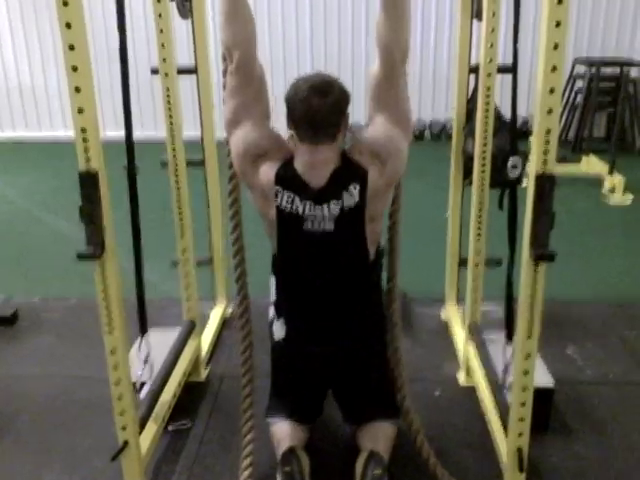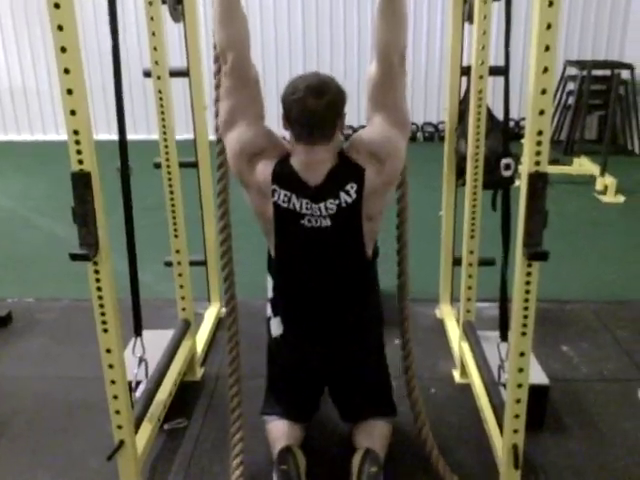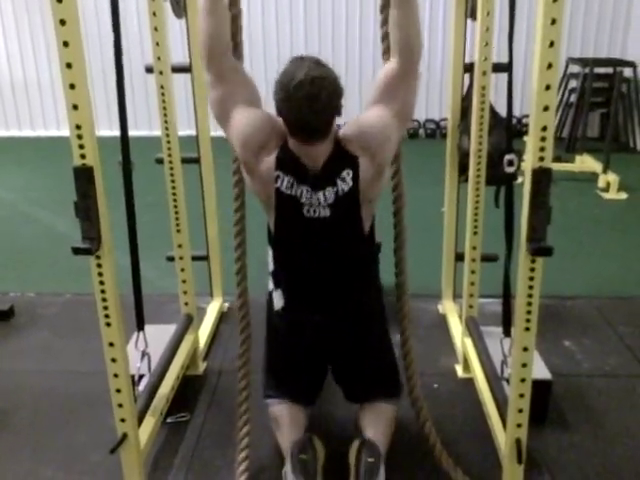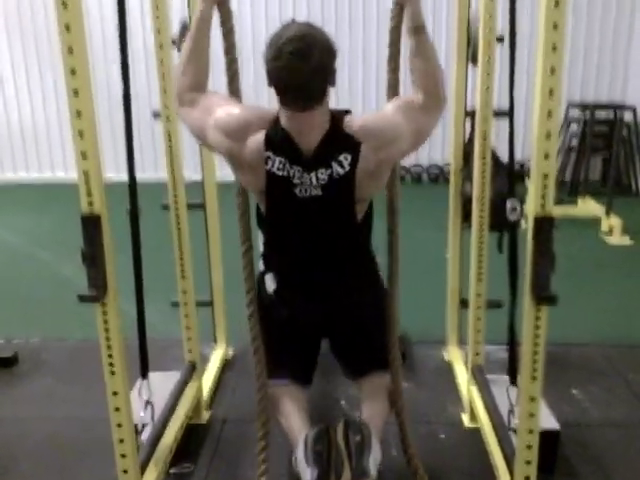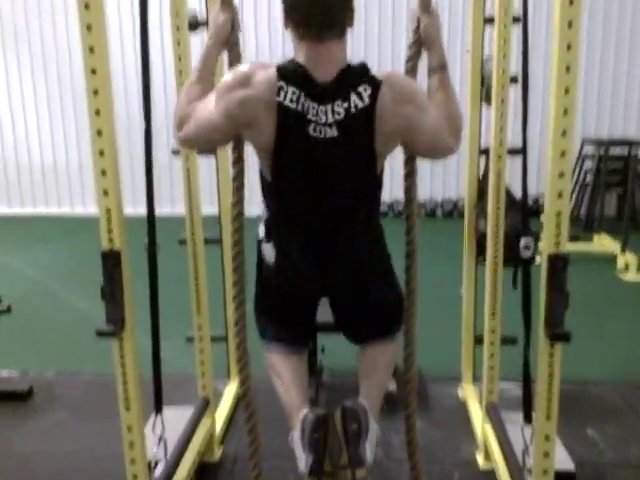
dt=0.4s
person 1, frame 1
left shoulder: (263, 172)
right shoulder: (374, 171)
left elbow: (240, 62)
right elbow: (392, 62)
left hip: (294, 334)
right hip: (360, 335)
left knee: (287, 413)
right knee: (377, 415)
person 1, frame 2
left shoulder: (260, 171)
right shoulder: (372, 169)
left elbow: (234, 62)
right elbow: (389, 63)
left hip: (291, 331)
right hip: (357, 331)
left knee: (283, 412)
right knee: (373, 413)
person 1, frame 3
left shoulder: (260, 154)
right shoulder: (367, 152)
left elbow: (217, 61)
right elbow: (406, 61)
left hip: (292, 309)
right hip: (359, 308)
left knee: (284, 396)
right knee: (379, 394)
person 1, frame 4
left shoulder: (245, 139)
right shoulder: (372, 141)
left elbow: (187, 97)
right elbow: (433, 100)
left hip: (284, 290)
right hip: (355, 288)
left knee: (284, 378)
right knee: (375, 370)
right ankle: (366, 435)
person 1, frame 5
left shoulder: (252, 88)
right shoulder: (392, 95)
left elbow: (186, 128)
right elbow: (449, 139)
left wrist: (213, 45)
right wrist: (436, 56)
left hip: (287, 252)
right hip: (359, 253)
left knee: (281, 339)
right knee: (382, 331)
left ankle: (302, 425)
right ankle: (365, 417)
